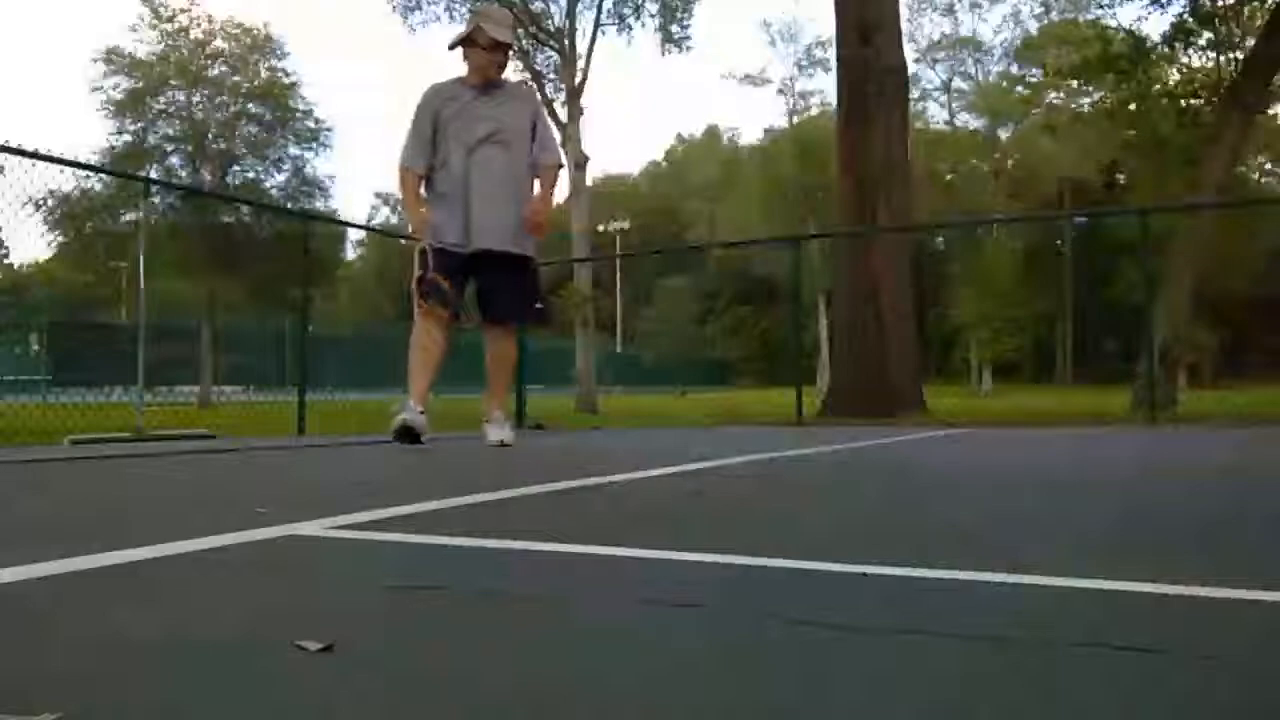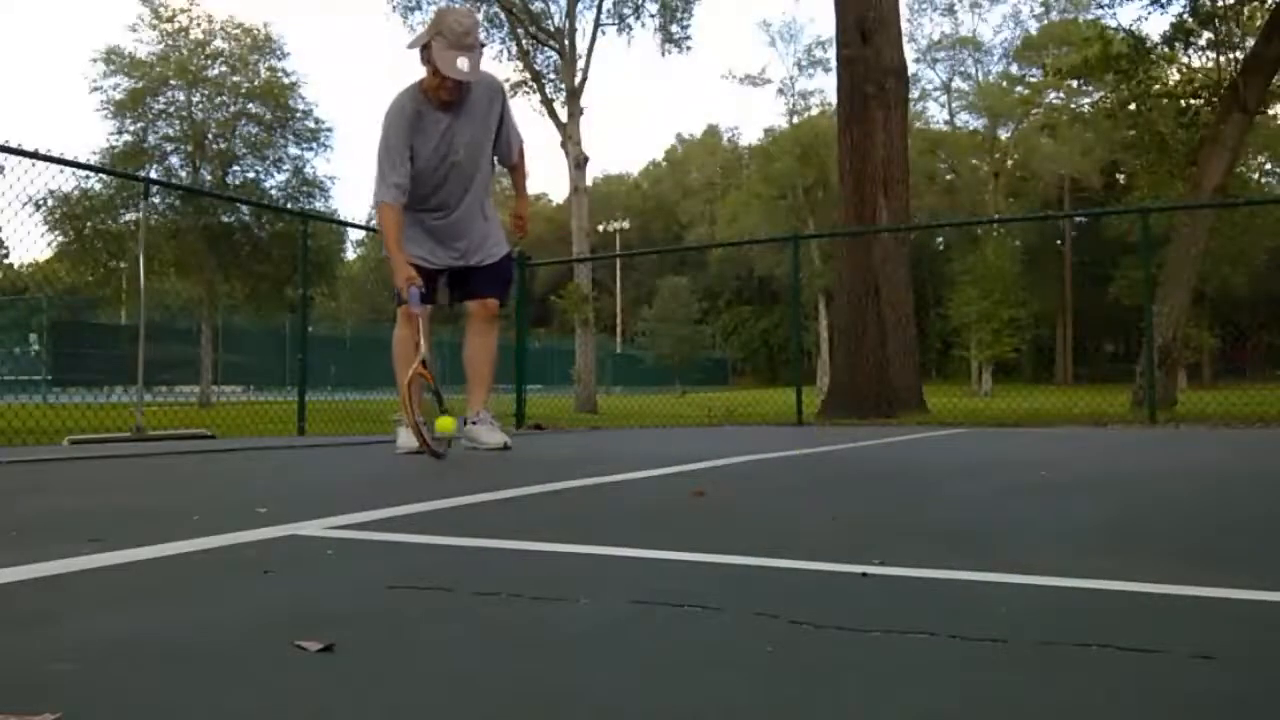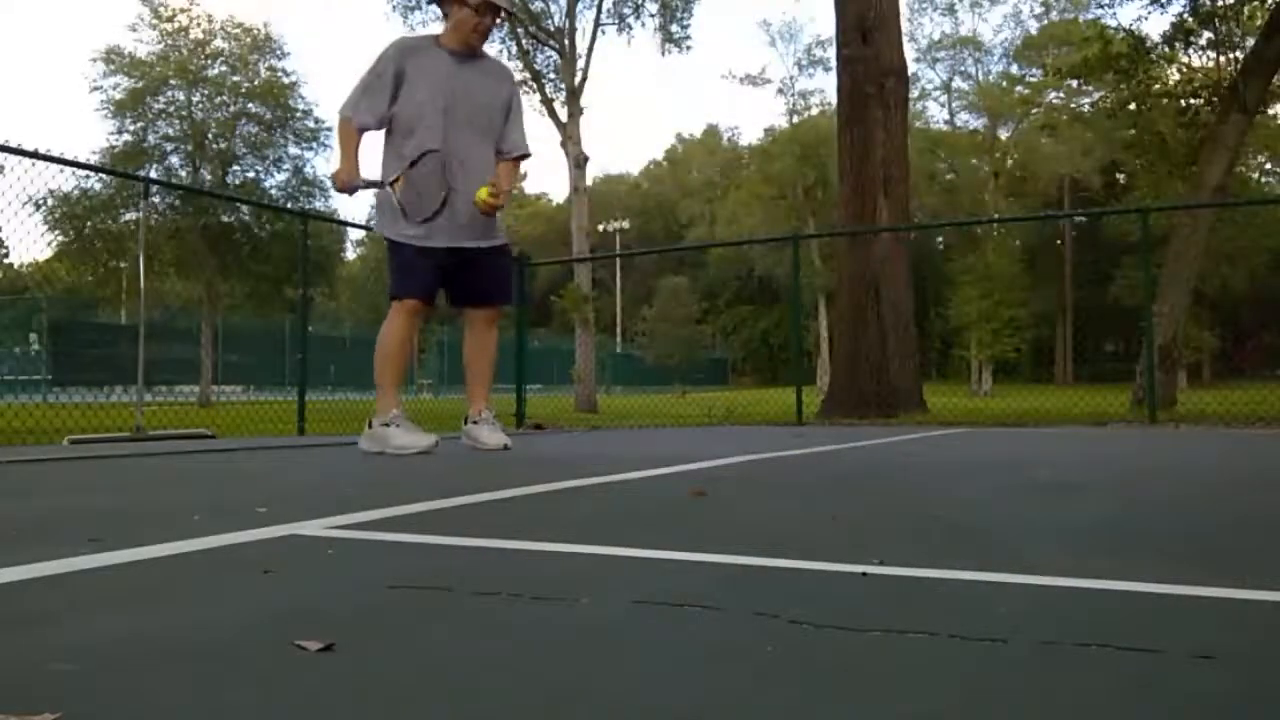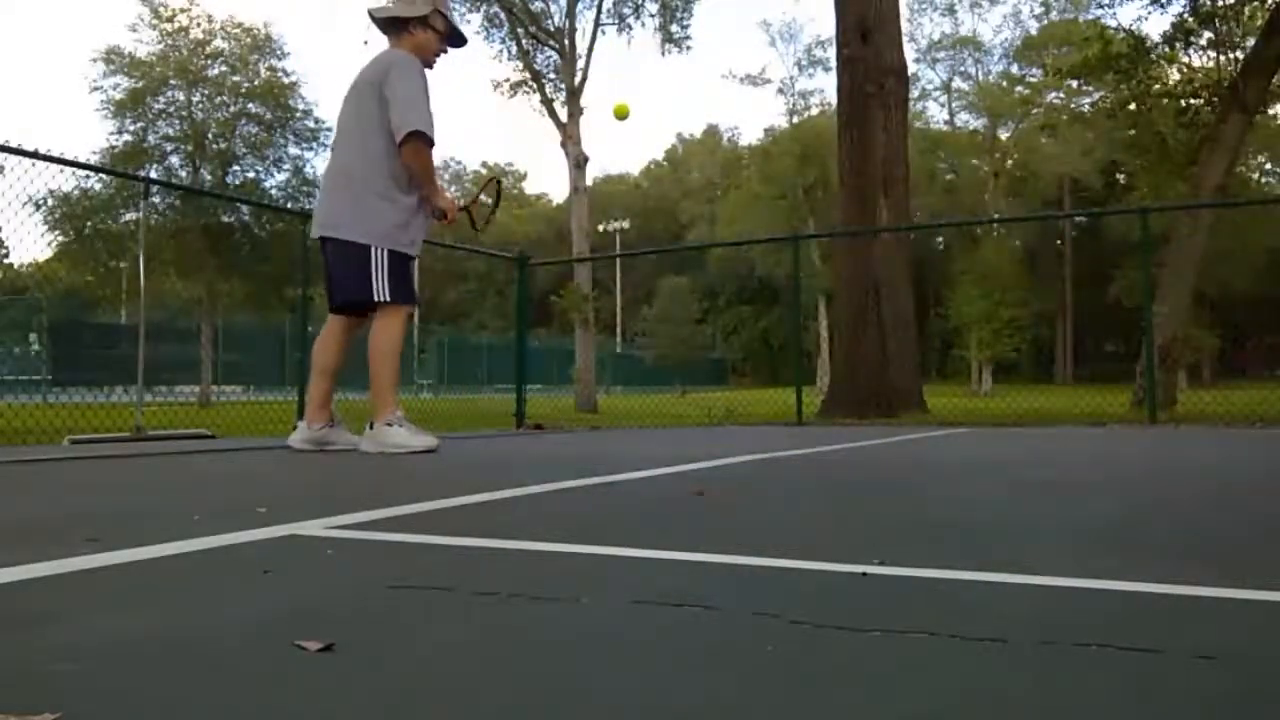
dt=0.7s
person 1, frame 1
left shoulder: (525, 100)
right shoulder: (438, 98)
left elbow: (548, 159)
right elbow: (412, 164)
left wrist: (544, 196)
right wrist: (414, 208)
left hip: (508, 237)
right hip: (446, 232)
left knee: (502, 324)
right knee: (433, 312)
left ankle: (495, 415)
right ankle: (415, 407)
person 1, frame 2
left shoulder: (491, 92)
right shoulder: (404, 113)
left elbow: (509, 149)
right elbow: (388, 197)
left wrist: (521, 199)
right wrist: (396, 260)
left hip: (478, 233)
right hip: (418, 234)
left knee: (485, 311)
right knee: (412, 313)
left ankle: (477, 417)
right ankle: (411, 421)
person 1, frame 3
left shoulder: (500, 77)
right shoulder: (405, 55)
left elbow: (512, 150)
right elbow: (354, 113)
left wrist: (501, 187)
right wrist: (348, 163)
left hip: (477, 223)
right hip: (412, 216)
left knee: (484, 312)
right knee: (408, 306)
left ankle: (478, 416)
right ankle: (385, 418)
person 1, frame 4
left shoulder: (375, 70)
right shoulder: (403, 66)
right elbow: (412, 137)
left wrist: (420, 195)
right wrist: (434, 195)
left hip: (344, 213)
right hip: (371, 215)
left knee: (347, 314)
right knee: (393, 309)
left ankle: (316, 421)
right ankle: (384, 421)
